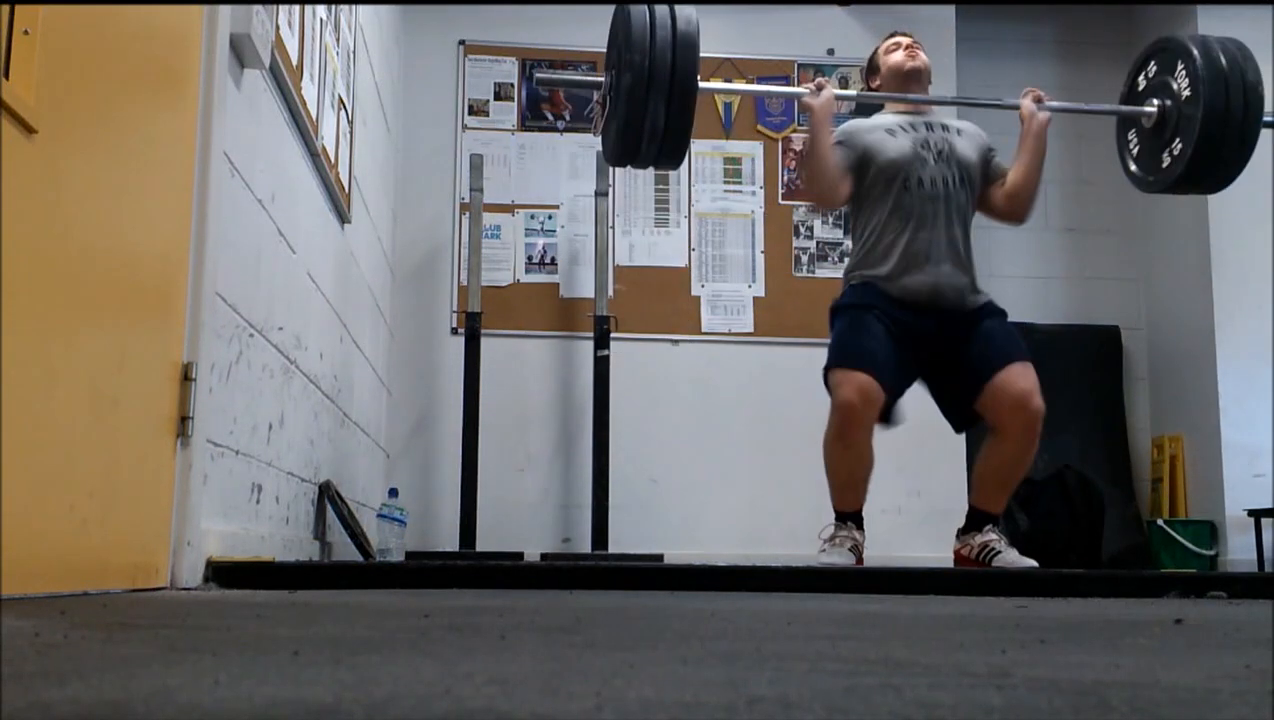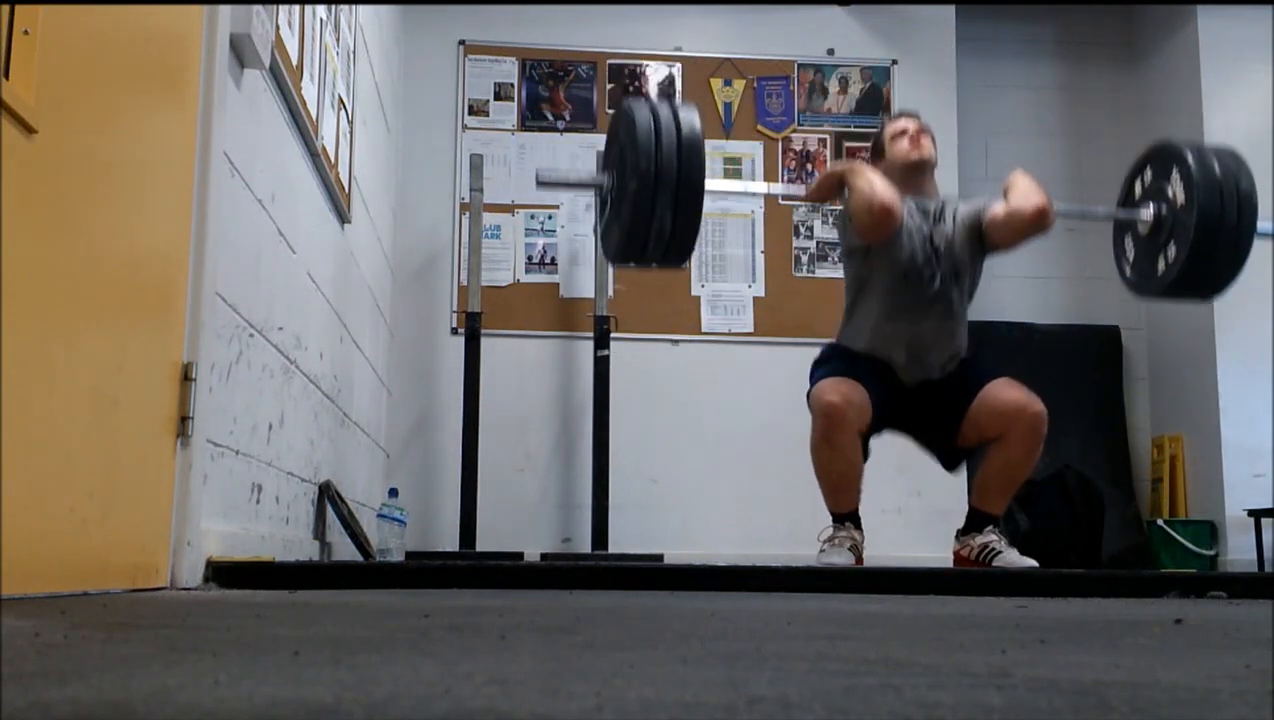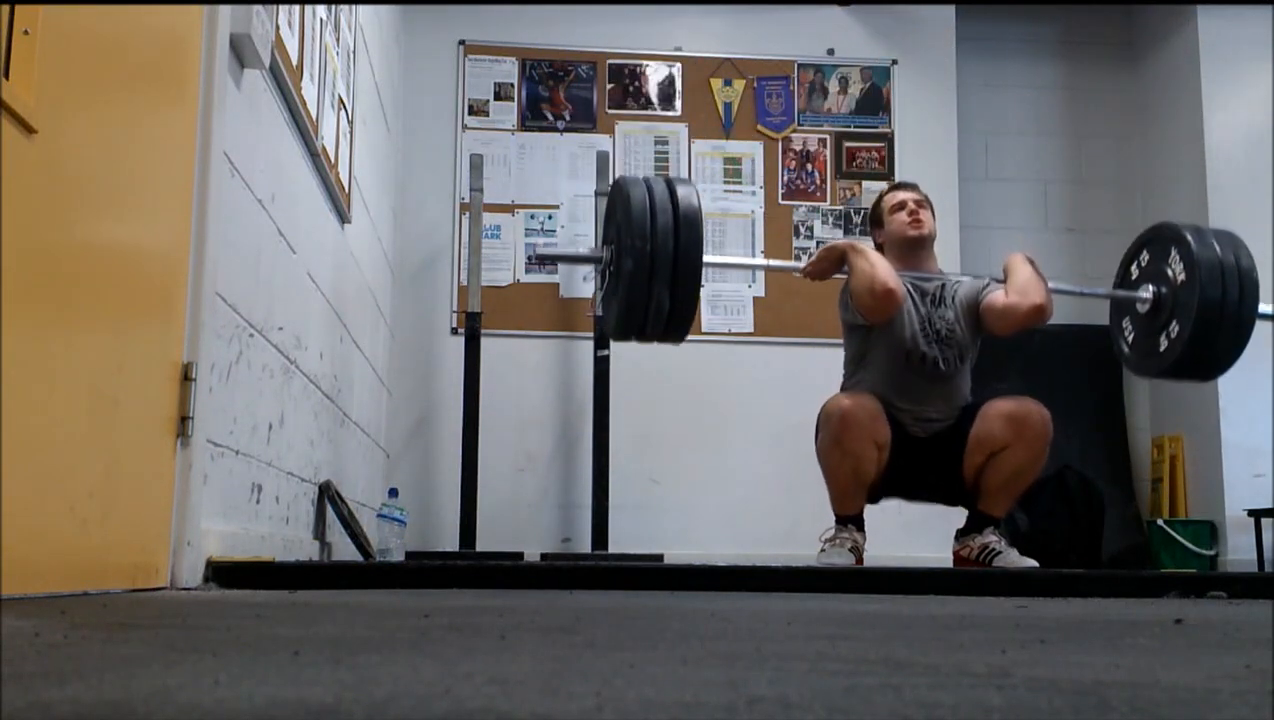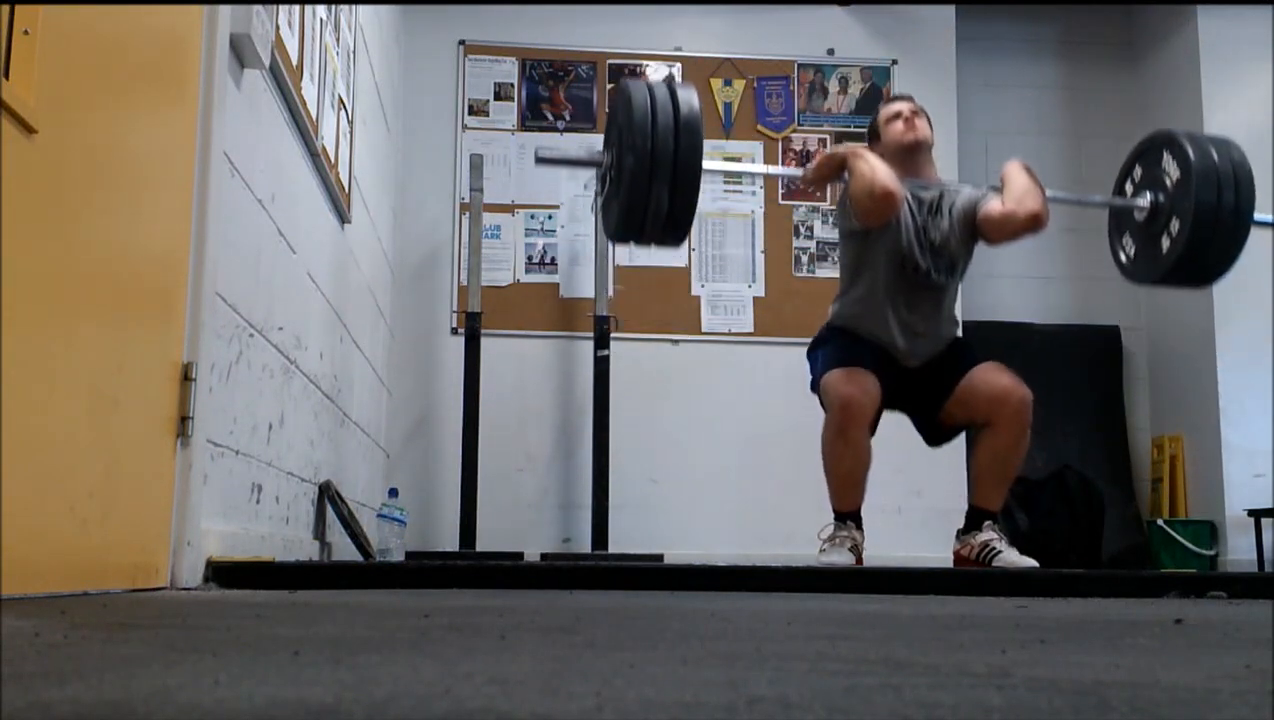
dt=0.4s
person 1, frame 1
left shoulder: (970, 137)
right shoulder: (859, 131)
left elbow: (1013, 207)
right elbow: (826, 196)
left wrist: (1031, 123)
right wrist: (818, 117)
left hip: (960, 307)
right hip: (880, 300)
left knee: (1024, 407)
right knee: (853, 403)
left ankle: (978, 535)
right ankle: (846, 532)
person 1, frame 2
left shoulder: (968, 219)
right shoulder: (865, 211)
left elbow: (1033, 213)
right elbow: (883, 209)
left wrist: (1017, 180)
right wrist: (850, 173)
left hip: (943, 375)
right hip: (866, 368)
left knee: (1026, 414)
right knee: (833, 406)
left ankle: (977, 536)
right ankle: (845, 534)
person 1, frame 3
left shoulder: (967, 295)
right shoulder: (865, 285)
left elbow: (1032, 308)
right elbow: (886, 294)
left wrist: (1018, 265)
right wrist: (849, 251)
left hip: (945, 438)
right hip: (870, 427)
left knee: (1031, 421)
right knee: (848, 413)
left ankle: (977, 537)
right ankle: (847, 536)
person 1, frame 4
left shoulder: (964, 202)
right shoulder: (864, 190)
left elbow: (1029, 215)
right elbow: (885, 194)
left wrist: (1013, 171)
right wrist: (848, 156)
left hip: (933, 349)
right hip: (859, 340)
left knee: (1011, 400)
right knee: (849, 401)
left ankle: (977, 534)
right ankle: (845, 532)
